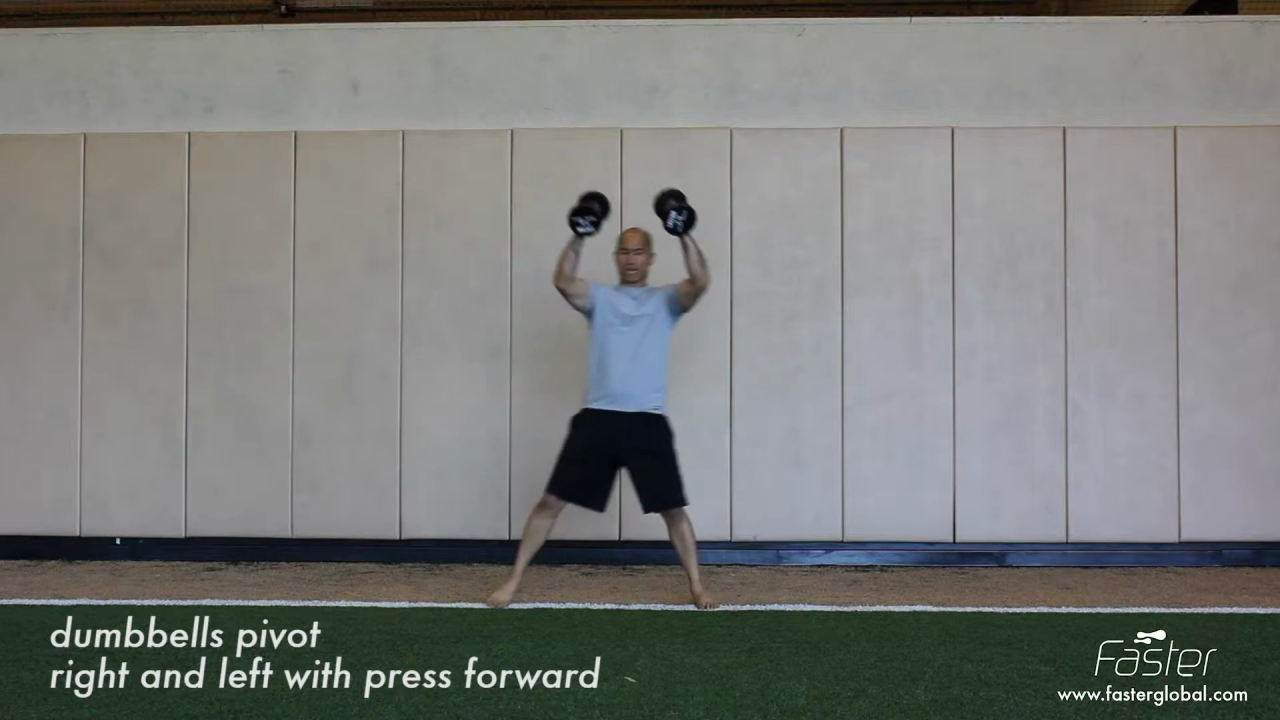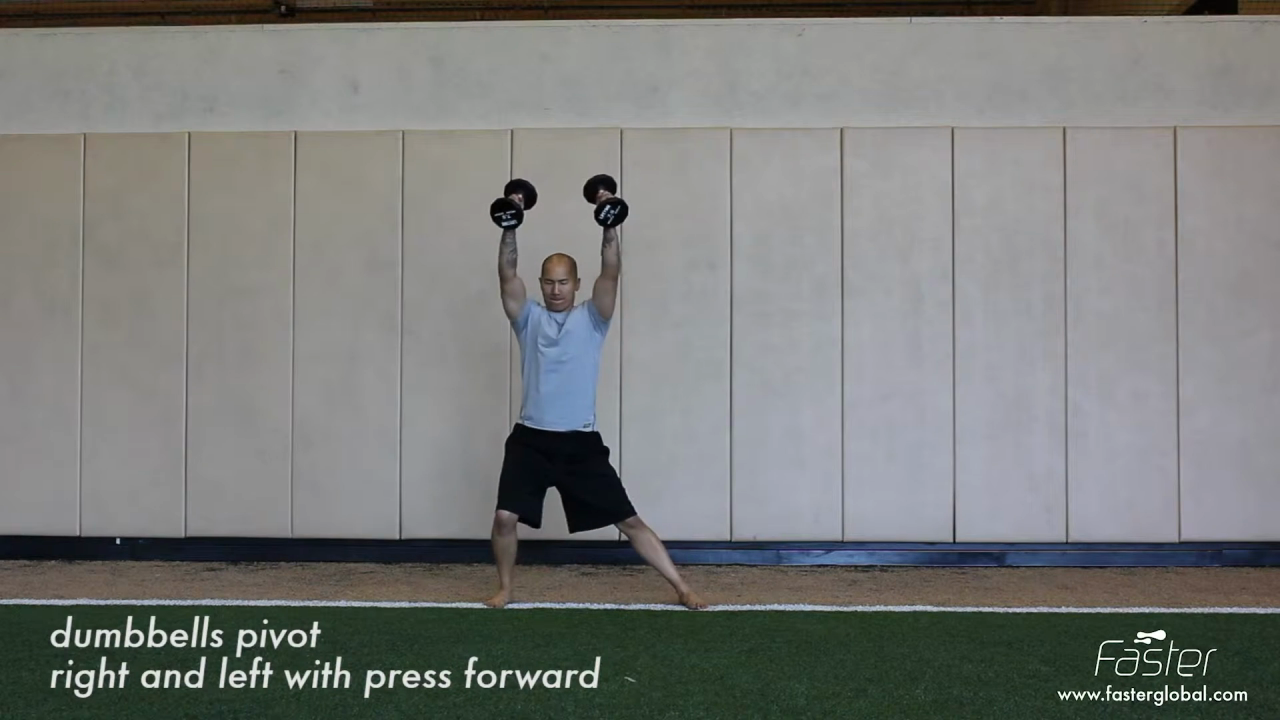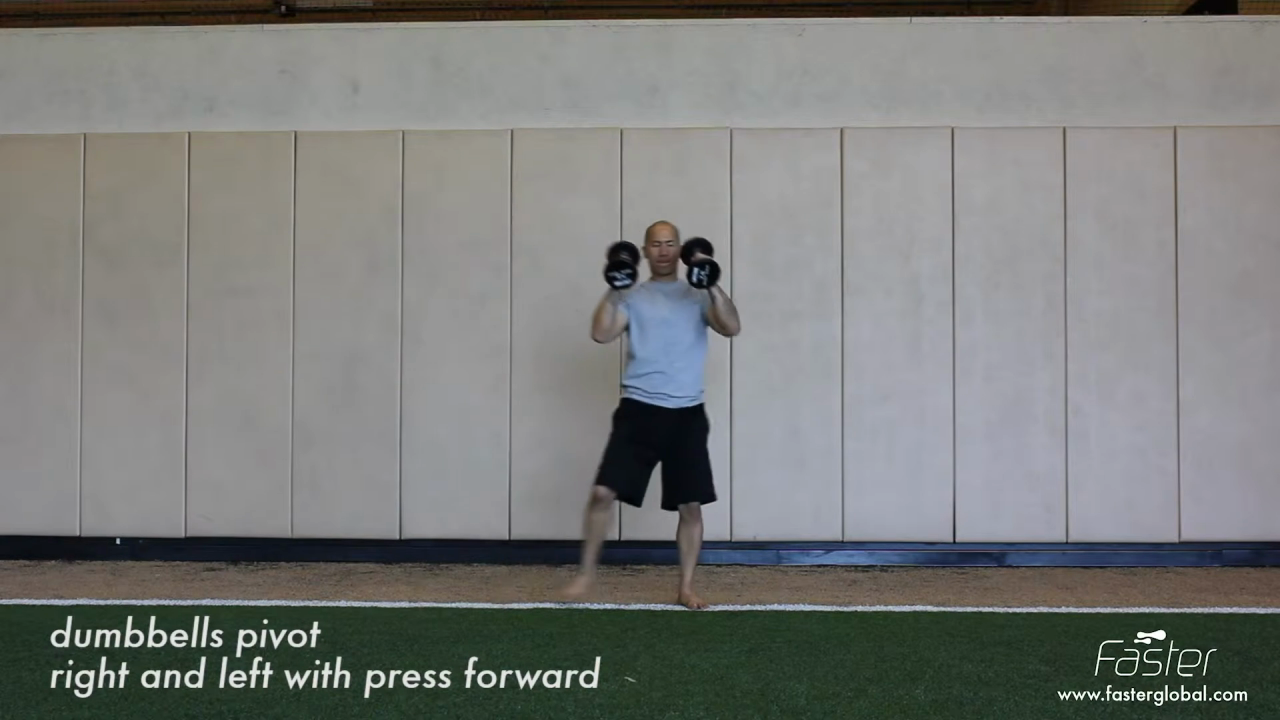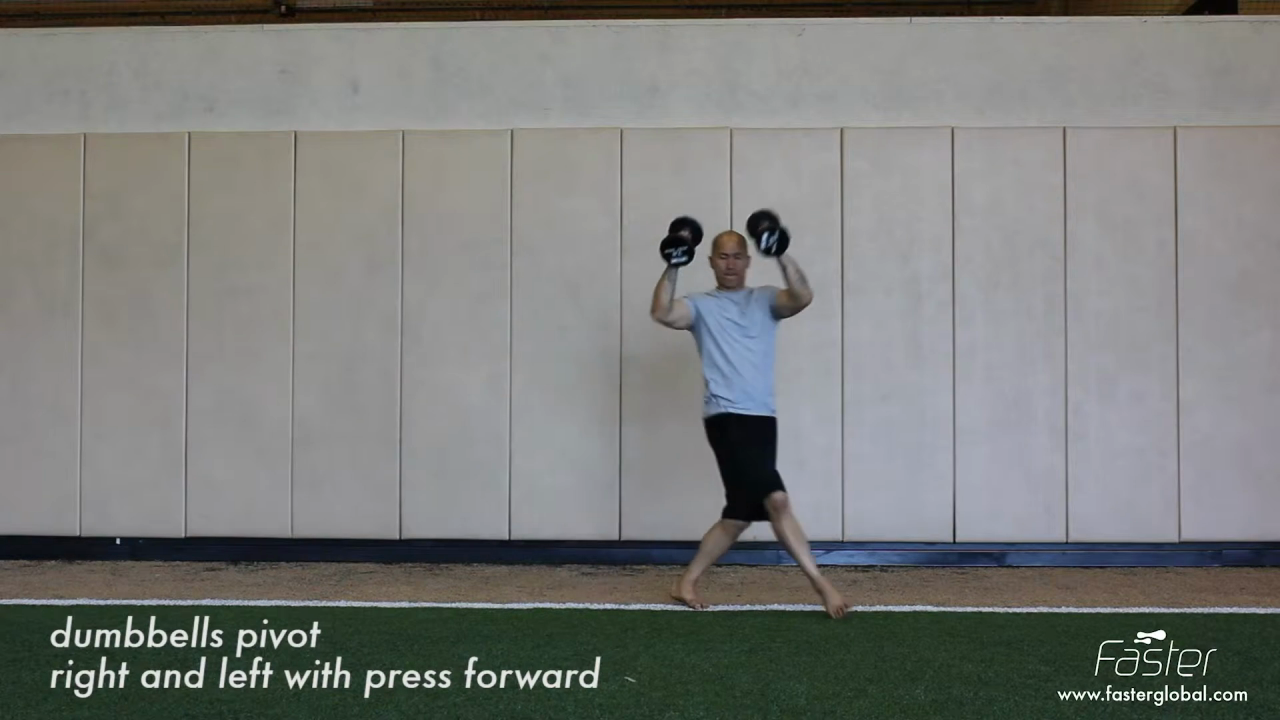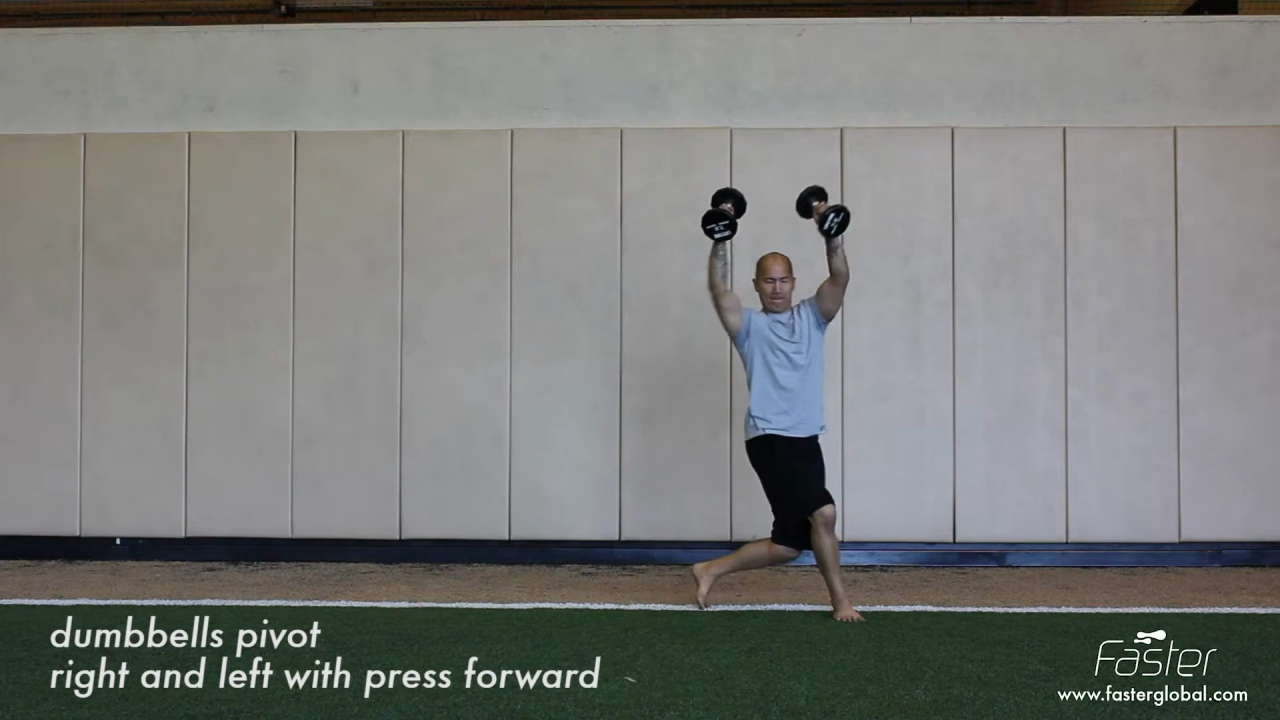
dt=0.7s
person 1, frame 1
left shoulder: (666, 299)
right shoulder: (601, 297)
left elbow: (700, 283)
right elbow: (563, 282)
left wrist: (683, 234)
right wrist: (578, 237)
left hip: (647, 421)
right hip: (598, 417)
left knee: (673, 508)
right knee: (552, 500)
left ankle: (696, 585)
right ankle: (514, 580)
person 1, frame 2
left shoulder: (591, 318)
right shoulder: (529, 318)
left elbow: (611, 273)
right elbow: (507, 275)
left wrist: (609, 227)
right wrist: (510, 227)
left hip: (581, 442)
right hip: (531, 440)
left knee: (629, 520)
right knee: (505, 519)
left ankle: (681, 588)
right ankle: (506, 588)
person 1, frame 3
left shoulder: (697, 296)
right shoulder: (633, 297)
left elbow: (731, 327)
right elbow: (601, 333)
left wrist: (710, 283)
right wrist: (614, 288)
left hip: (687, 414)
right hip: (640, 410)
left knee: (691, 506)
right knee: (603, 492)
left ankle: (685, 586)
right ankle: (586, 572)
person 1, frame 4
left shoulder: (765, 300)
right shoulder: (701, 306)
left elbow: (803, 296)
right elbow: (661, 312)
left wrist: (781, 254)
right wrist: (674, 264)
left hip: (762, 418)
right hip: (726, 419)
left knee: (741, 514)
right knee: (776, 500)
left ankle: (688, 580)
right ankle: (824, 587)
person 1, frame 5
left shoulder: (812, 317)
right shoulder: (749, 325)
left elbow: (839, 278)
right elbow: (720, 290)
left wrist: (831, 233)
right wrist: (720, 240)
left hip: (806, 441)
right hip: (770, 441)
left knee: (788, 544)
right knee: (824, 514)
left ankle: (710, 570)
right ankle: (840, 599)
